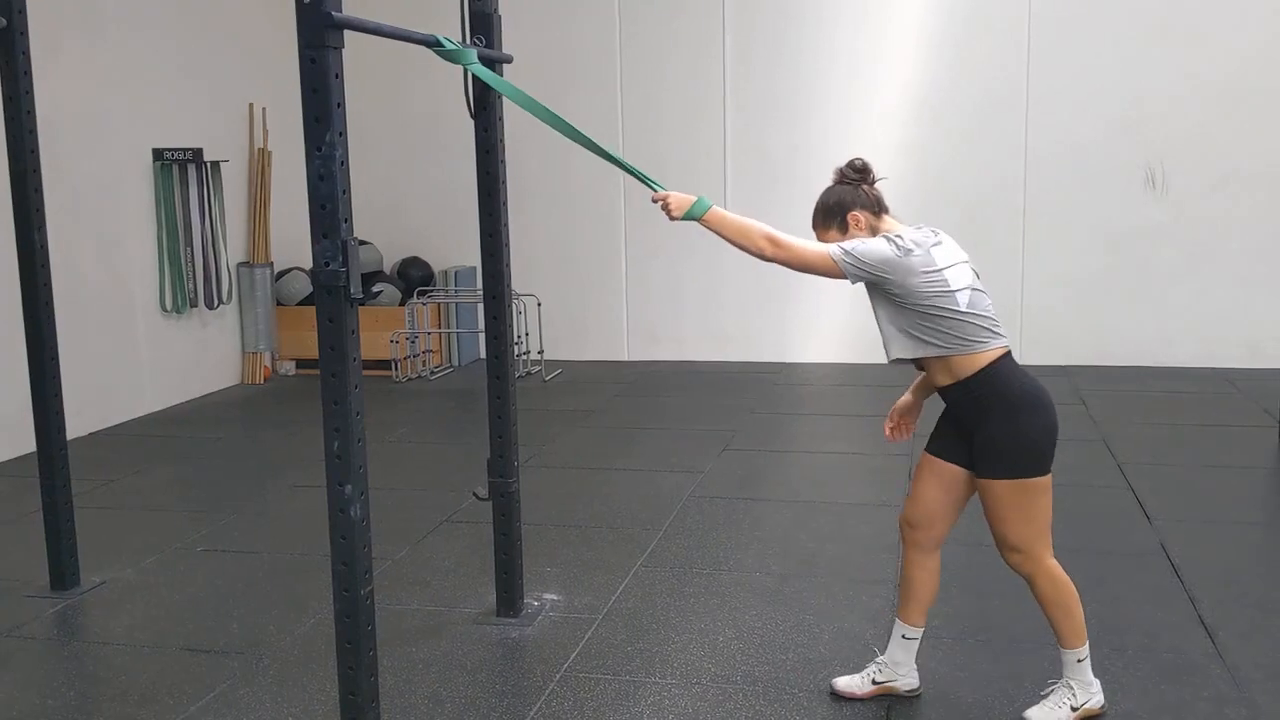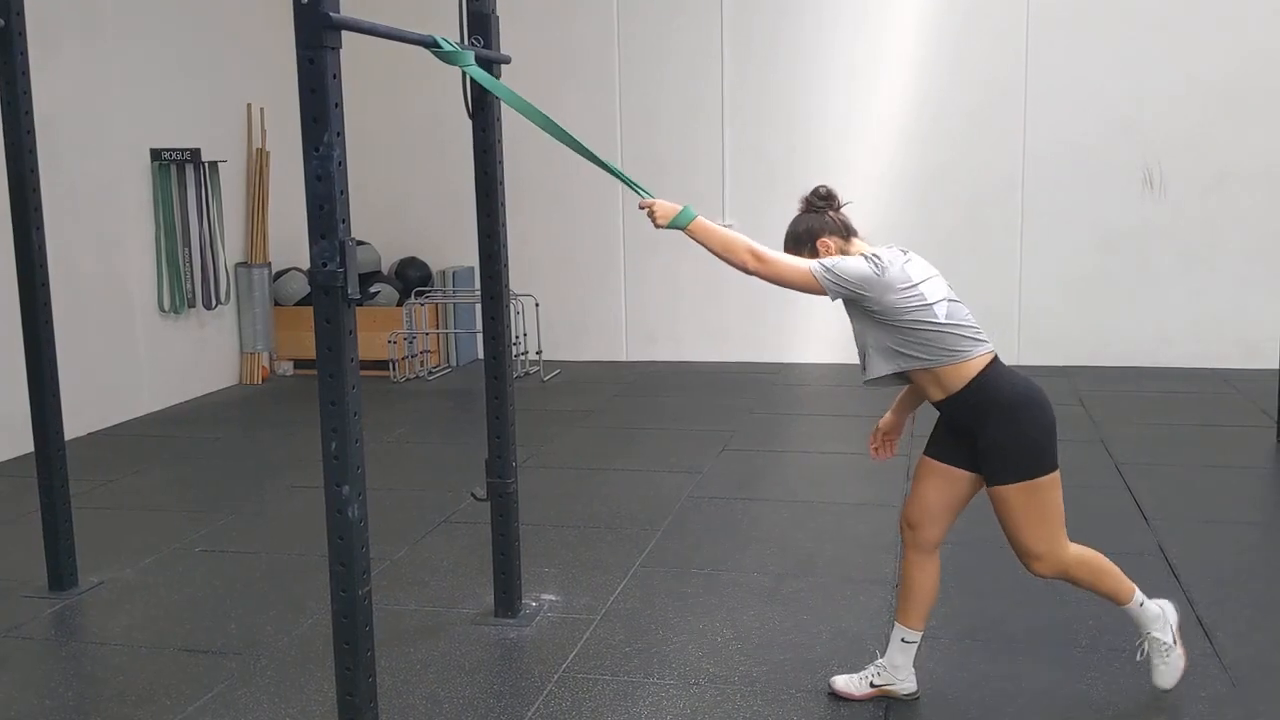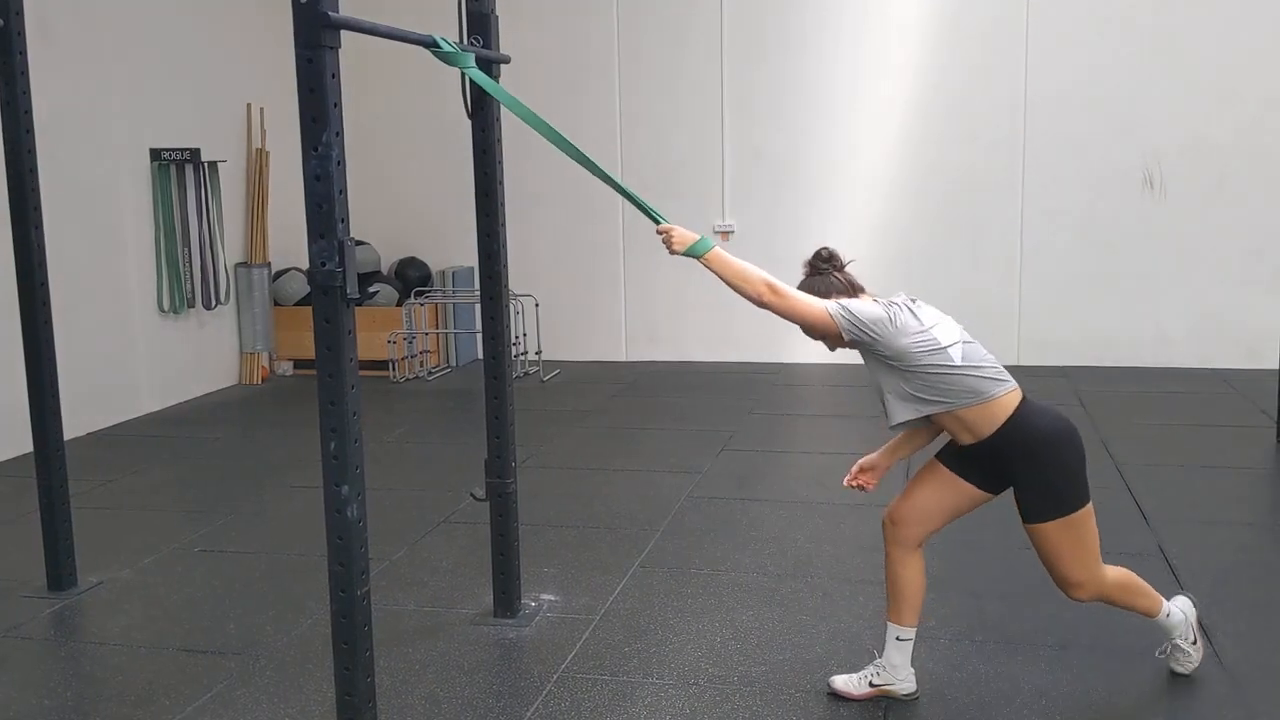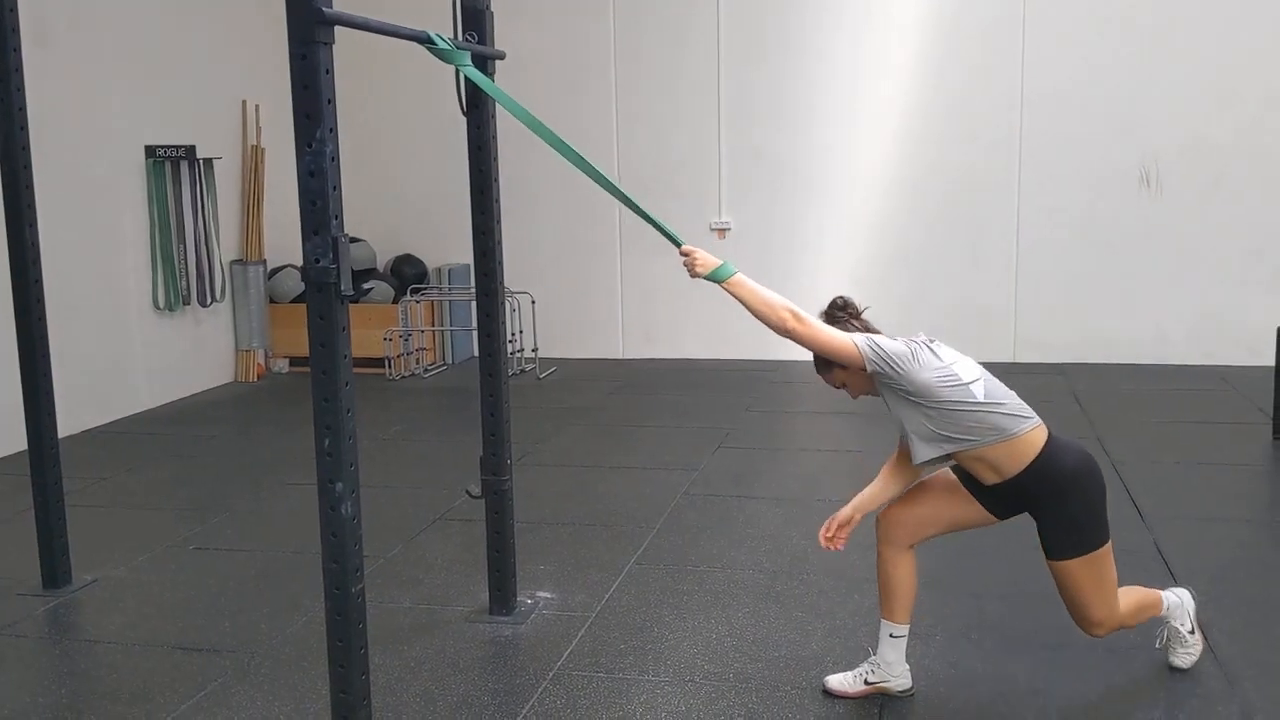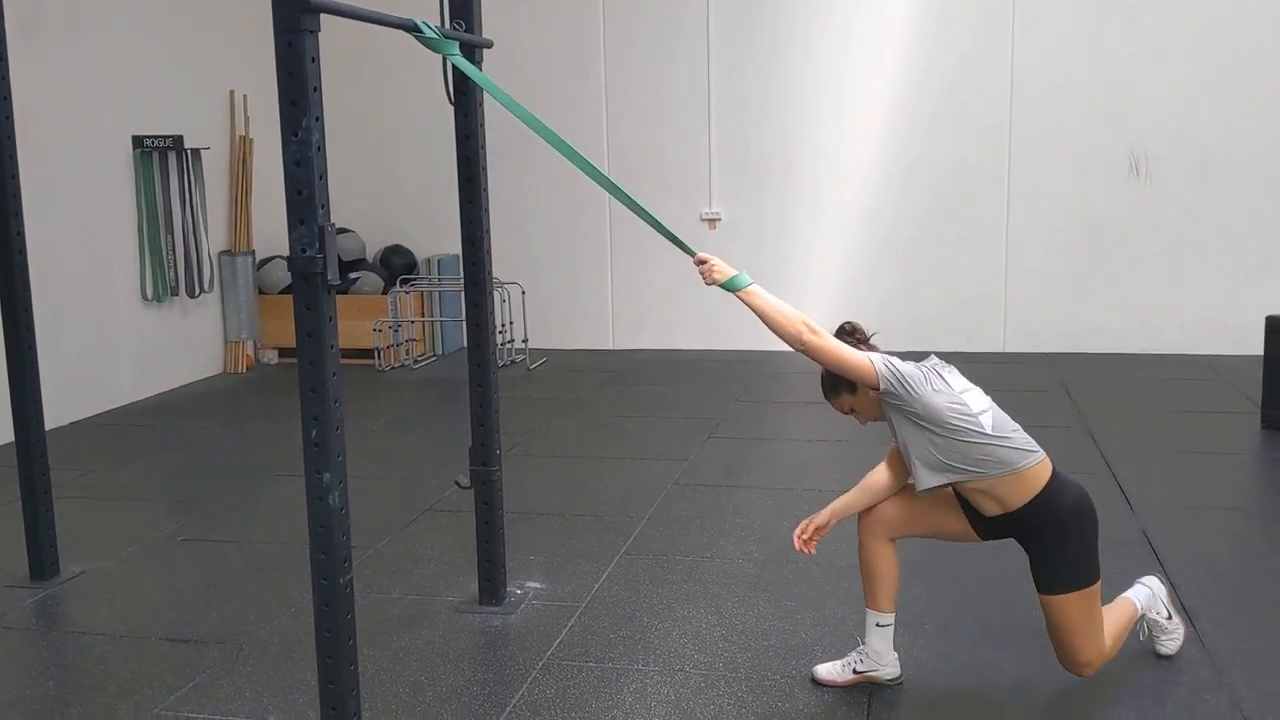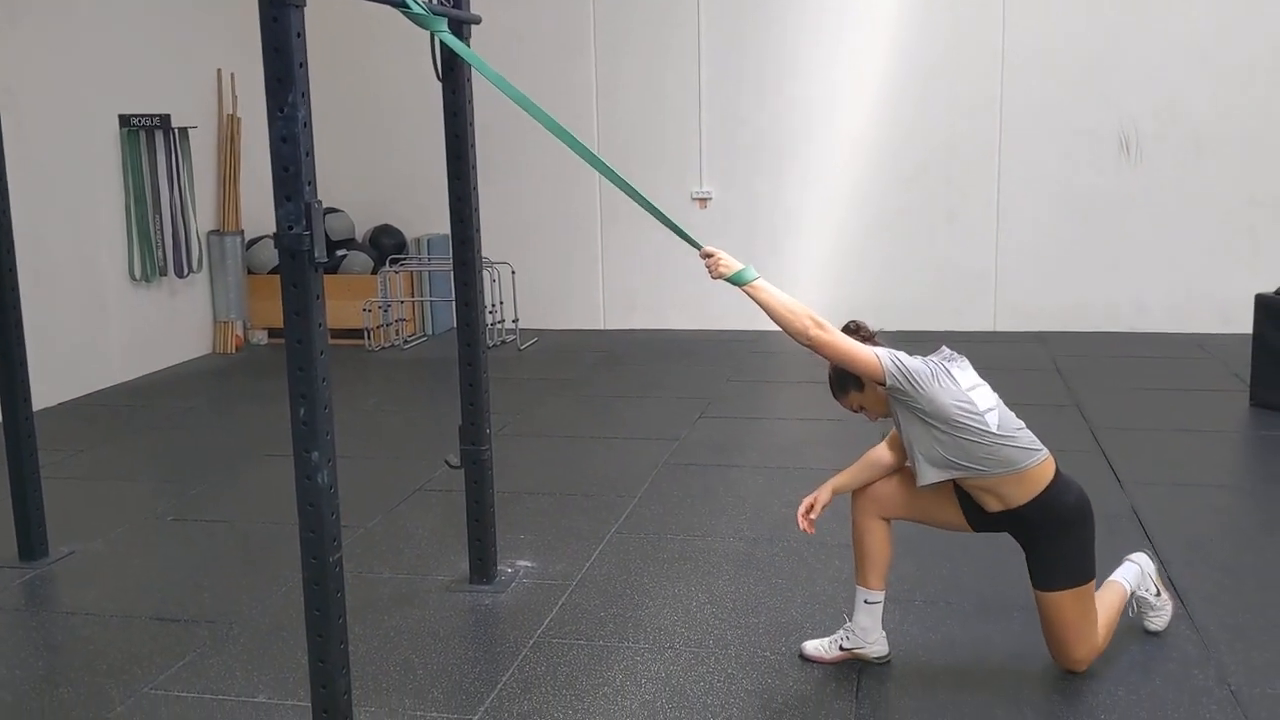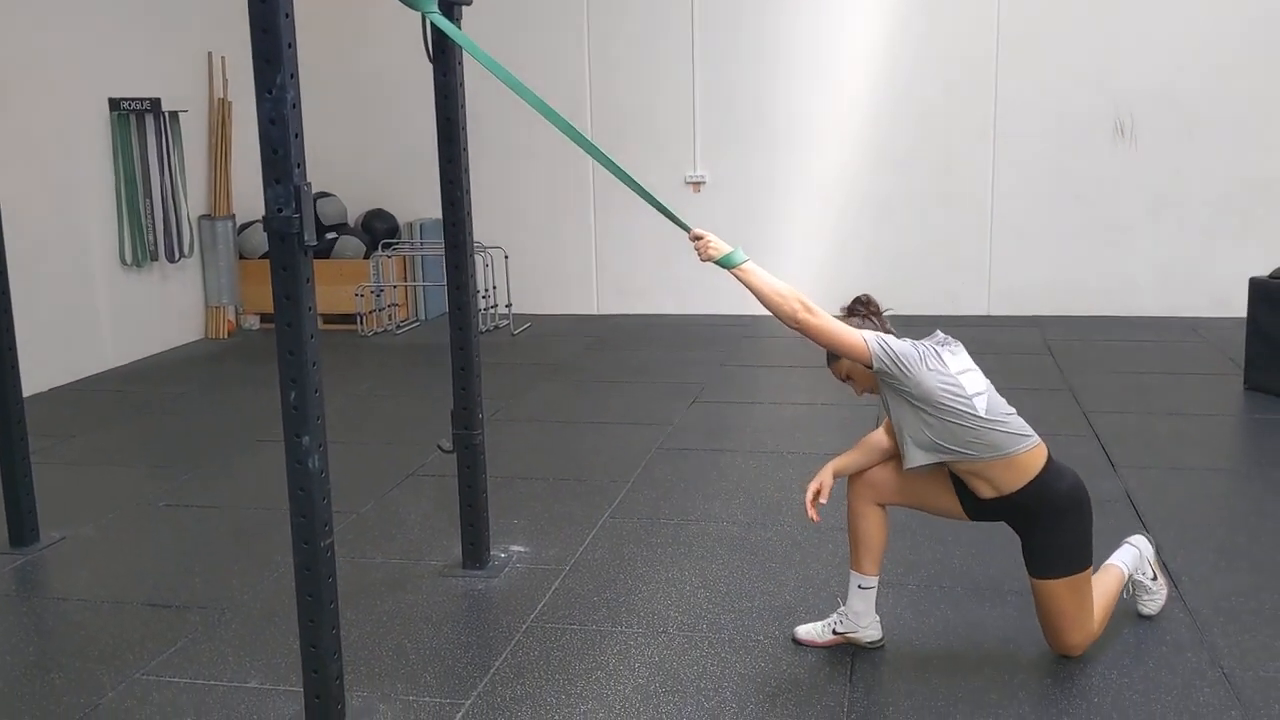
dt=0.4s
person 1, frame 1
left shoulder: (890, 255)
right shoulder: (922, 242)
left elbow: (775, 247)
left wrist: (698, 210)
right wrist: (917, 394)
left hip: (1010, 411)
right hip: (967, 411)
left knee: (1026, 555)
right knee: (919, 530)
right ankle: (898, 669)
person 1, frame 2
left shoulder: (866, 272)
right shoulder: (892, 262)
left elbow: (756, 261)
left wrist: (682, 218)
right wrist: (898, 415)
left hip: (1008, 415)
right hip: (965, 417)
left knee: (1044, 556)
right knee: (918, 531)
left ankle: (1153, 619)
right ankle: (896, 671)
person 1, frame 3
left shoulder: (877, 320)
right shoulder: (896, 316)
left elbow: (771, 294)
left wrist: (700, 248)
right wrist: (886, 457)
left hip: (1038, 446)
right hip: (986, 445)
left knee: (1081, 581)
right knee: (901, 526)
left ankle: (1174, 615)
right ankle: (895, 671)
person 1, frame 4
left shoulder: (898, 358)
right shoulder: (903, 370)
left elbow: (795, 323)
right elbow: (910, 459)
left wrist: (723, 273)
right wrist: (855, 509)
left hip: (1060, 482)
right hip: (1005, 477)
left knee: (1097, 618)
right knee: (894, 526)
left ankle: (1173, 605)
right ankle: (890, 668)
person 1, frame 5
left shoulder: (909, 382)
right shoulder: (906, 398)
left elbow: (808, 337)
right elbow: (895, 470)
left wrist: (738, 283)
right wrist: (831, 513)
left hip: (1055, 516)
right hip: (994, 504)
left knee: (1083, 660)
right knee: (876, 519)
left ankle: (1145, 599)
right ankle: (878, 657)
person 1, frame 6
left shoulder: (916, 378)
right shoulder: (914, 388)
left elbow: (814, 332)
right elbow: (895, 450)
left wrist: (744, 277)
right wrist: (831, 487)
left hip: (1053, 513)
right hip: (990, 499)
left knee: (1075, 658)
right knee: (871, 496)
left ankle: (1133, 576)
right ankle: (866, 635)
person 1, frame 7
left shoulder: (903, 359)
right shoulder: (914, 365)
left elbow: (802, 314)
right elbow: (891, 436)
left wrist: (732, 259)
right wrist: (833, 468)
left hip: (1049, 501)
right hip: (987, 488)
left knee: (1071, 644)
right knee: (867, 482)
left ankle: (1130, 559)
right ankle: (859, 620)
